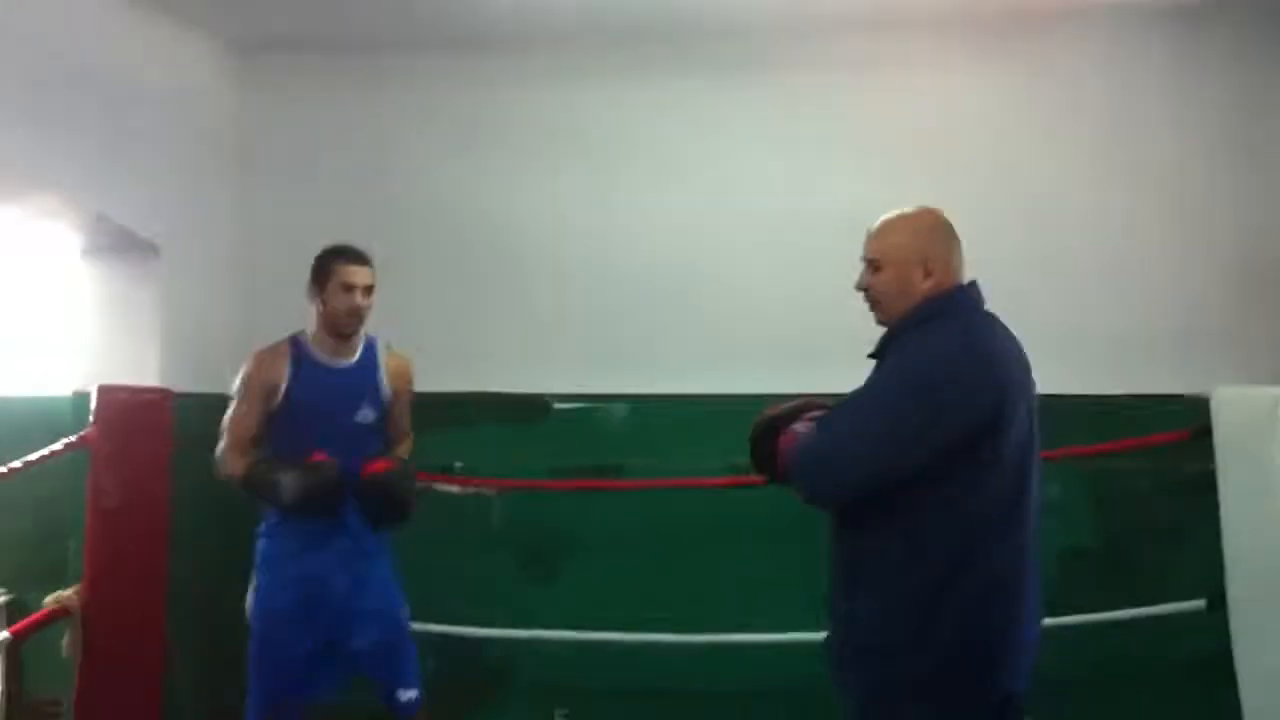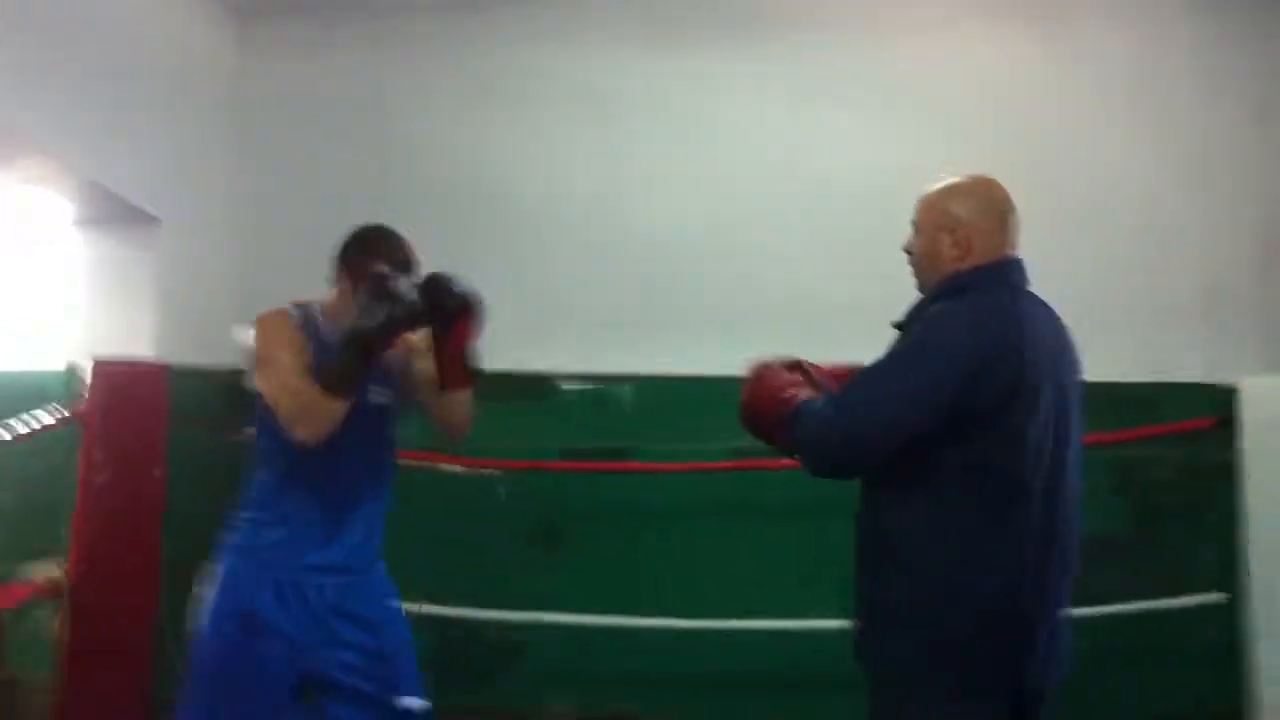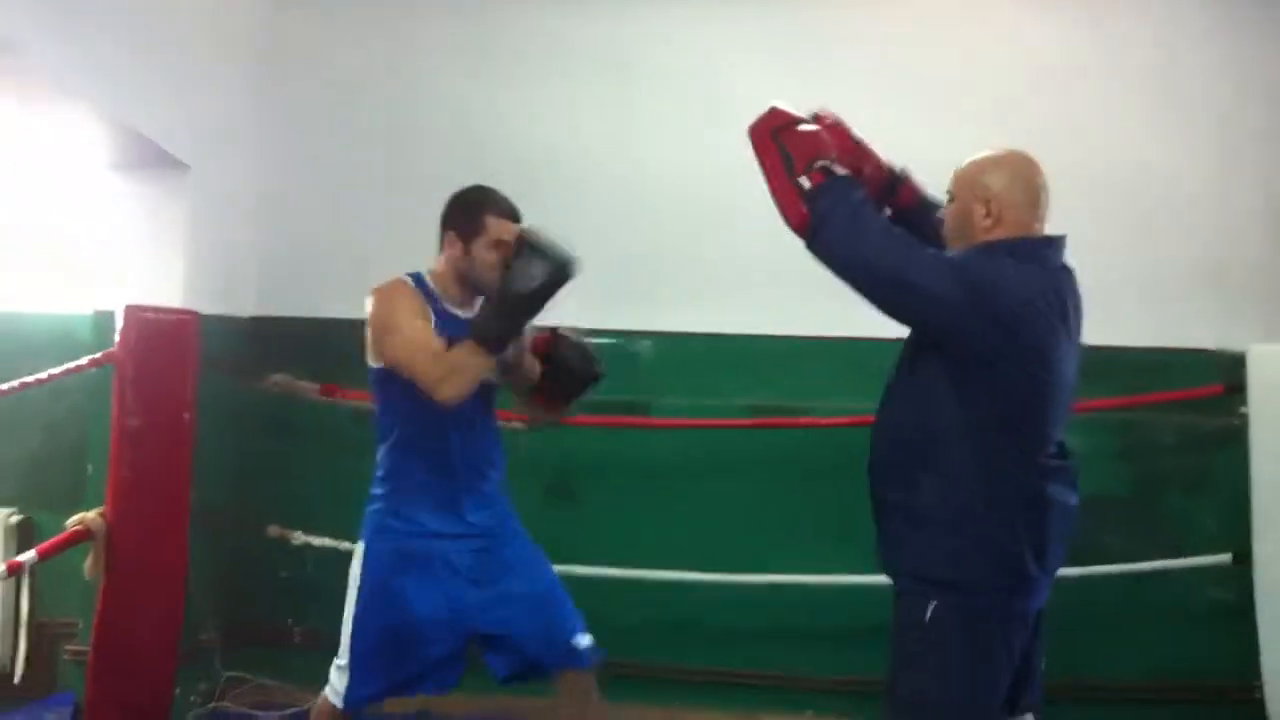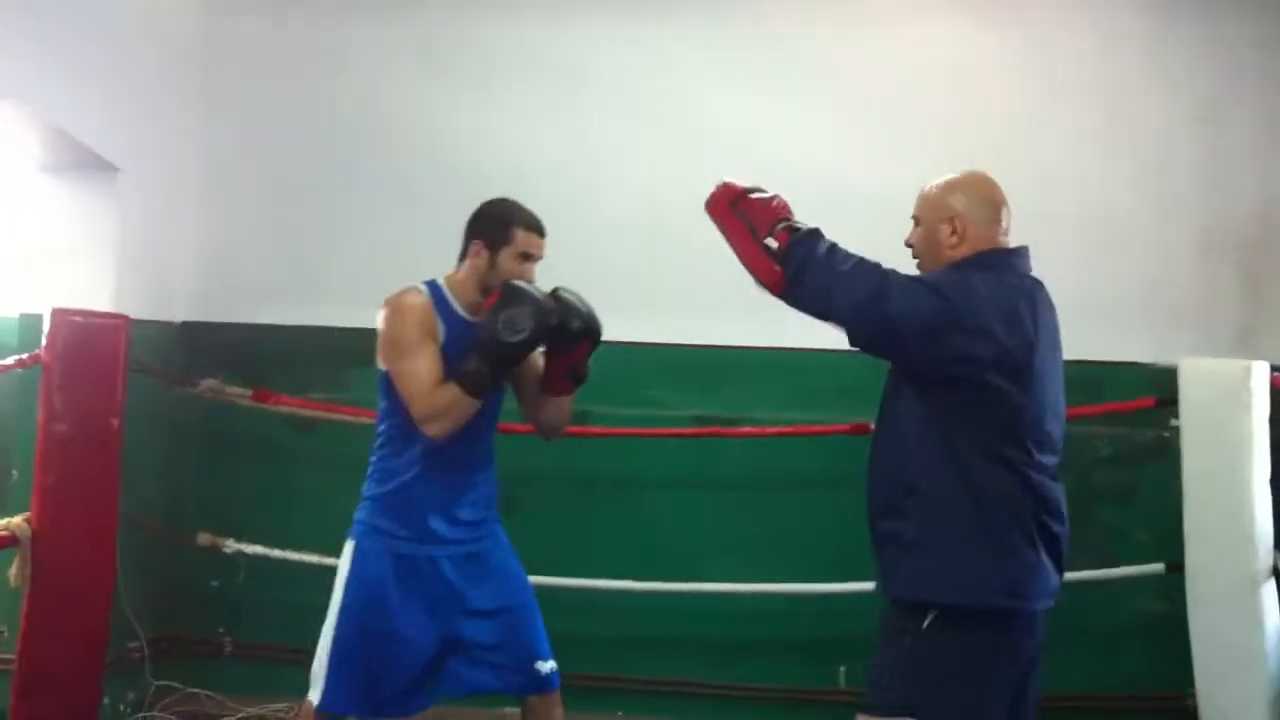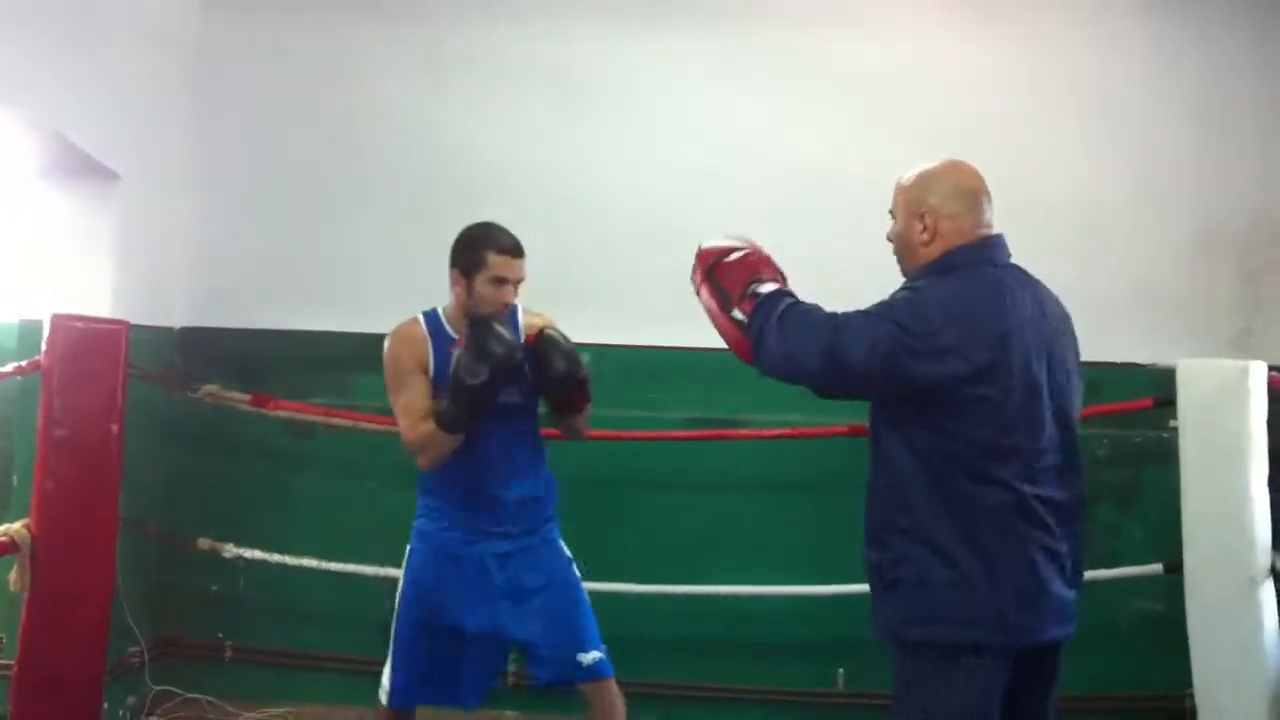
dt=1s
person 1, frame 1
left shoulder: (939, 356)
right shoulder: (976, 344)
left elbow: (837, 470)
left wrist: (797, 445)
right wrist: (827, 431)
left hip: (926, 632)
right hip: (965, 623)
person 1, frame 2
left shoulder: (959, 330)
right shoulder: (1038, 324)
left elbow: (848, 437)
left wrist: (791, 404)
right wrist: (835, 389)
left hip: (946, 615)
right hip: (1013, 602)
person 1, frame 3
left shoulder: (992, 291)
right shoulder: (1038, 279)
left elbow: (877, 257)
right elbow: (931, 243)
left wrist: (821, 174)
right wrist: (878, 179)
left hip: (966, 555)
right hip: (1005, 546)
person 1, frame 4
left shoulder: (968, 305)
right shoulder: (1015, 298)
left elbow: (861, 298)
right elbow: (896, 311)
left wrist: (781, 234)
left hip: (959, 577)
right hip: (1006, 568)
person 1, frame 5
left shoulder: (940, 310)
right shoulder: (1037, 302)
left elbow: (827, 351)
left wrist: (758, 295)
left hip: (958, 596)
right hip: (1035, 584)
person 2, frame 1
left shoulder: (392, 369)
right shoulder: (271, 367)
right elbow: (230, 455)
left wrist: (396, 475)
right wrist: (277, 482)
left hip: (362, 550)
right hip: (288, 552)
person 2, frame 2
left shoulder: (403, 343)
right shoulder: (279, 332)
left elbow: (453, 426)
right elbow: (305, 426)
left wrist: (453, 339)
right wrist: (360, 347)
left hip: (353, 567)
right hip: (267, 562)
person 2, frame 3
left shoulder: (490, 312)
right shoulder: (396, 301)
left elbow: (536, 401)
right elbow: (445, 387)
left wrist: (557, 377)
right wrist: (508, 312)
left hip: (487, 528)
right hip: (405, 533)
left knee: (573, 660)
person 2, frame 4
left shoulder: (511, 317)
right shoulder: (409, 311)
left elbow: (549, 422)
right elbow: (433, 419)
left wrist: (566, 360)
right wrist: (492, 356)
left hip: (475, 539)
right hip: (393, 538)
person 2, frame 5
left shoulder: (535, 332)
right shoulder: (410, 342)
left elbow: (575, 428)
right elbow: (422, 451)
left wrist: (570, 389)
right wrist: (464, 395)
left hip: (529, 537)
right hip: (446, 541)
left knee: (594, 674)
